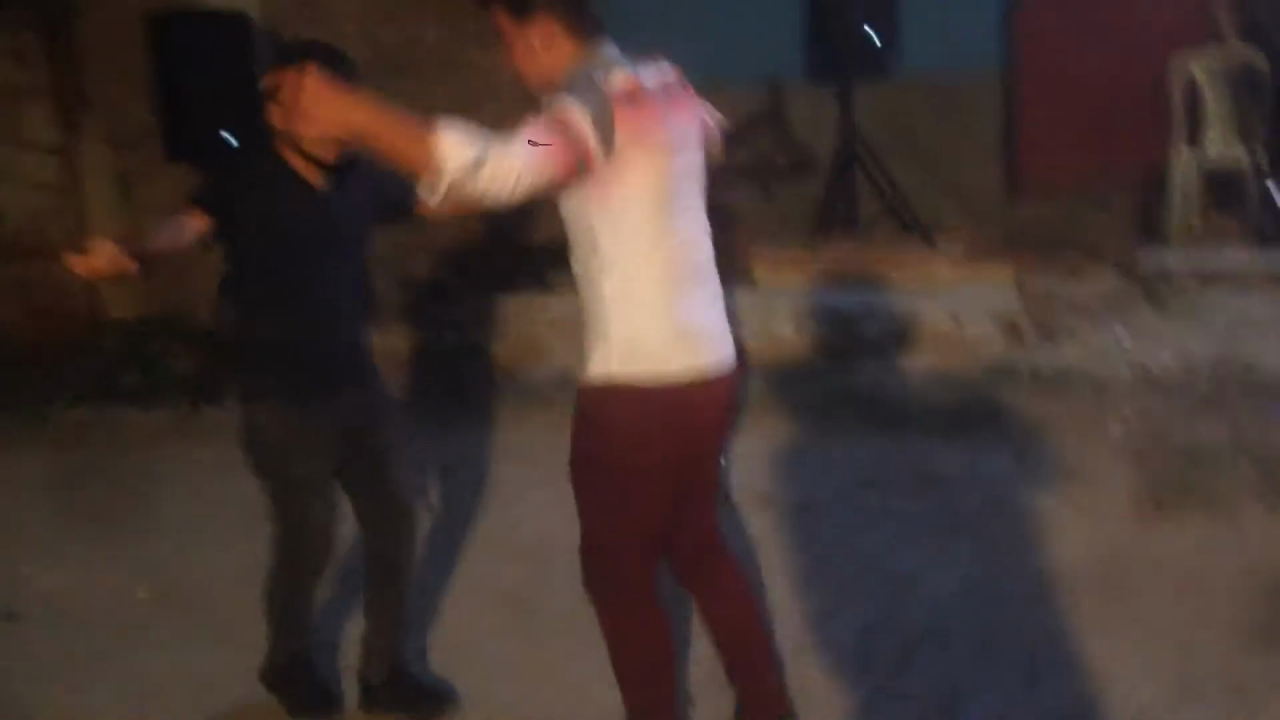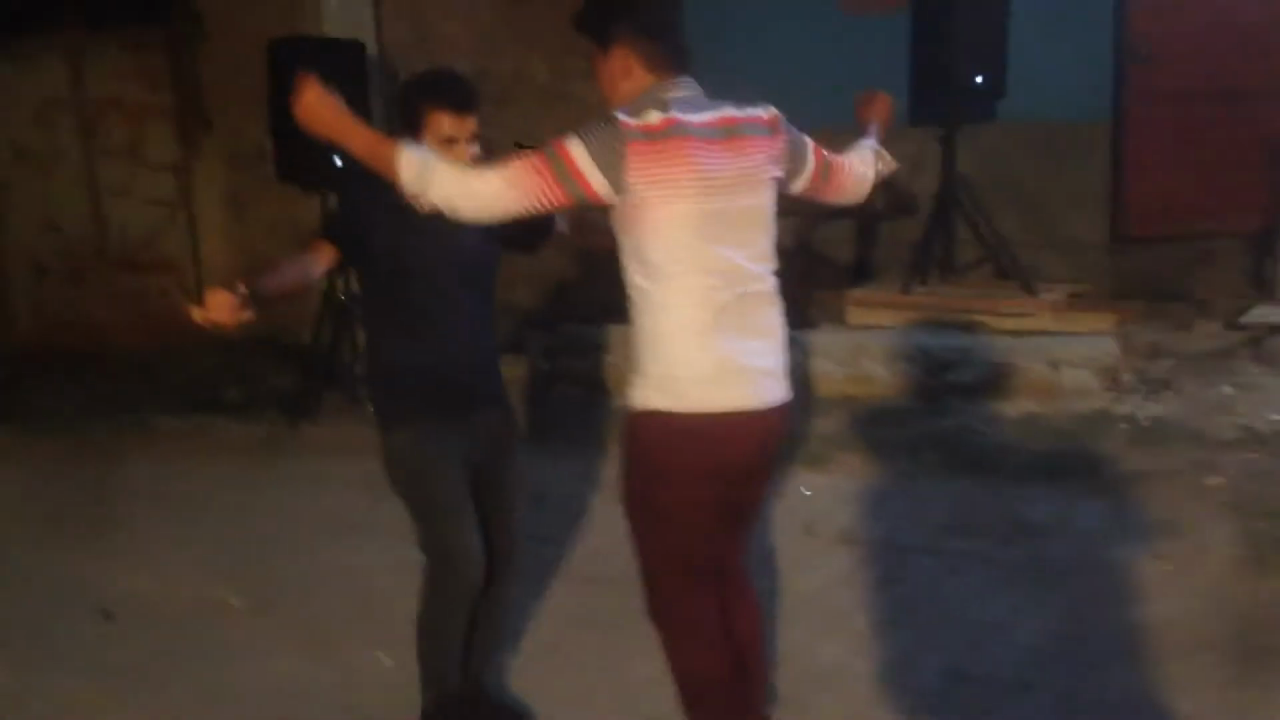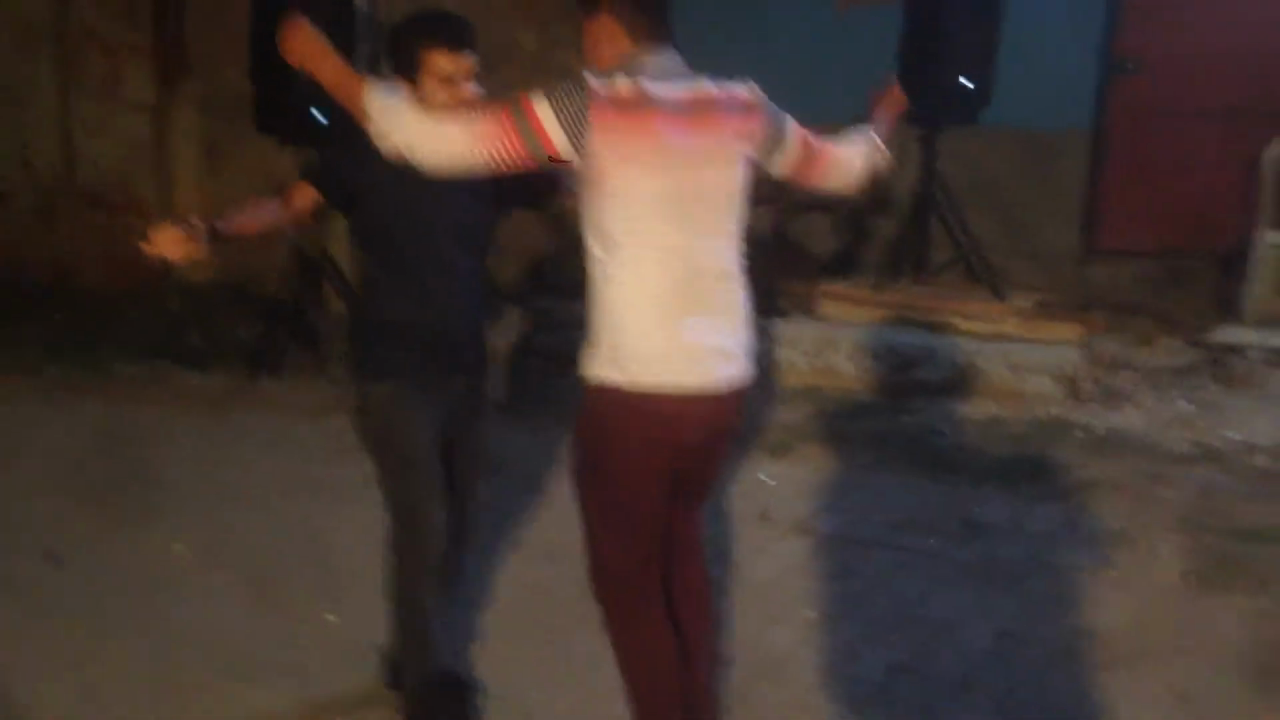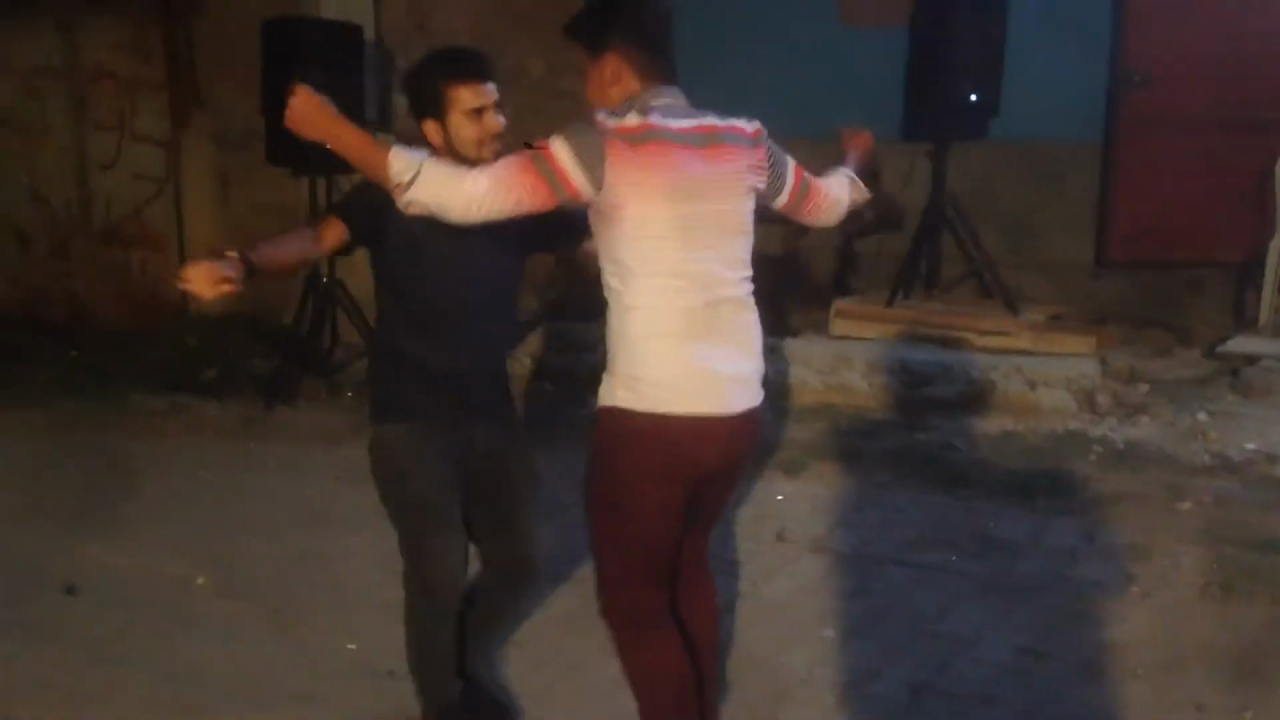
dt=0.3s
person 1, frame 1
left shoulder: (590, 105)
right shoulder: (665, 86)
left elbow: (499, 169)
left wrist: (358, 119)
left hip: (640, 383)
right hip: (707, 367)
left knee: (620, 567)
right knee: (696, 542)
person 1, frame 2
left shoulder: (621, 142)
right shoulder: (761, 128)
left elbow: (478, 194)
right elbow: (847, 180)
left wrist: (342, 130)
right wrist: (872, 133)
left hip: (677, 412)
right hip: (763, 402)
left knee: (682, 597)
right knee: (721, 567)
person 1, frame 3
left shoulder: (589, 106)
right shoulder: (743, 107)
left elbow: (436, 141)
right elbow: (837, 167)
left wrist: (322, 62)
right wrist: (882, 123)
left hip: (632, 392)
right hip: (721, 383)
left knee: (625, 577)
right knee: (678, 543)
person 1, frame 4
left shoulder: (603, 144)
right shoulder: (745, 140)
left elbow: (466, 196)
right elbow: (826, 203)
left wrist: (332, 130)
right wrist: (853, 162)
left hip: (649, 415)
right hip: (735, 407)
left knee: (632, 595)
right knee: (685, 564)
person 2, frame 1
left shoulder: (358, 180)
right shoulder: (245, 181)
right elbow: (189, 226)
right wrist: (128, 253)
left hip: (354, 381)
right hip: (282, 396)
left knee: (393, 523)
right knee: (308, 538)
right ankle: (287, 661)
person 2, frame 2
right shoulder: (374, 206)
left elbow: (557, 231)
right elbow: (317, 259)
right wrist: (252, 294)
left hip: (487, 408)
right hip: (416, 418)
left knee: (498, 552)
right knee: (459, 559)
person 2, frame 3
right shoulder: (367, 156)
left elbow: (563, 192)
right elbow: (291, 202)
right wrist: (209, 233)
left hip: (465, 371)
right hip: (394, 377)
left knee: (452, 527)
right knee: (423, 530)
left ankle: (412, 656)
person 2, frame 4
right shoulder: (393, 198)
right elbow: (319, 237)
right wrist: (243, 265)
left hip: (491, 415)
right hip: (411, 422)
left knee: (517, 561)
right knee: (436, 574)
